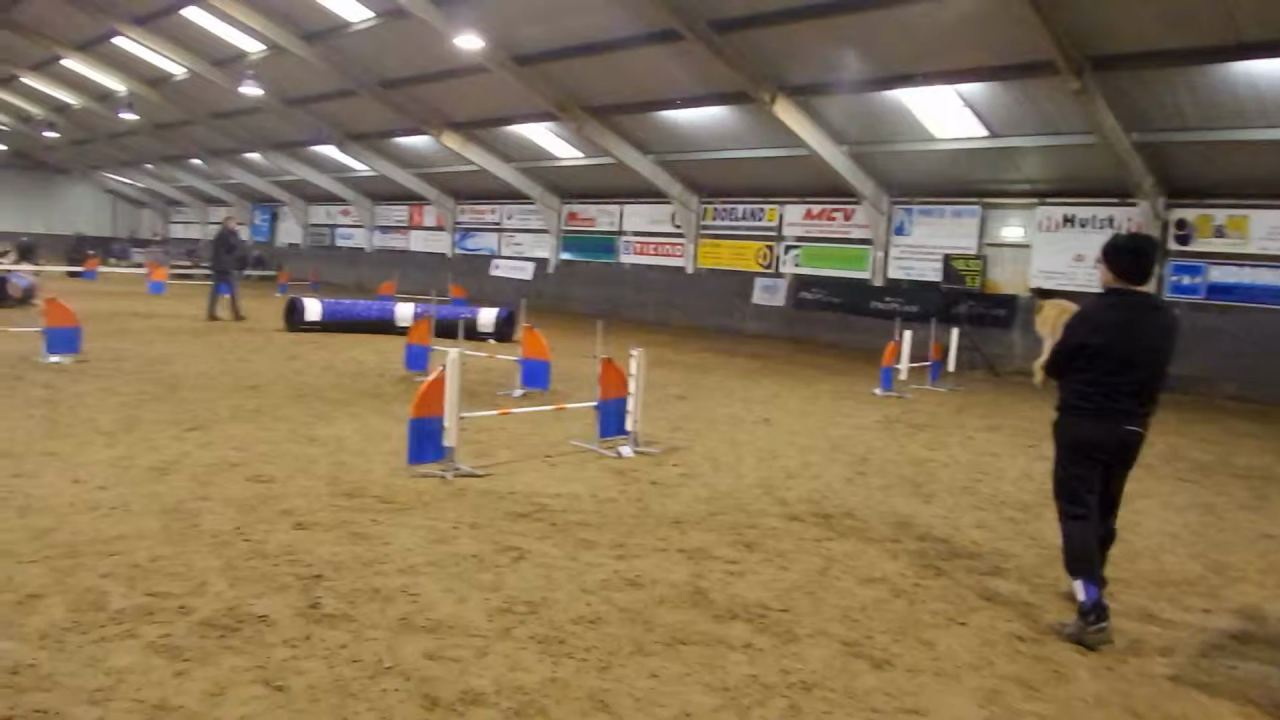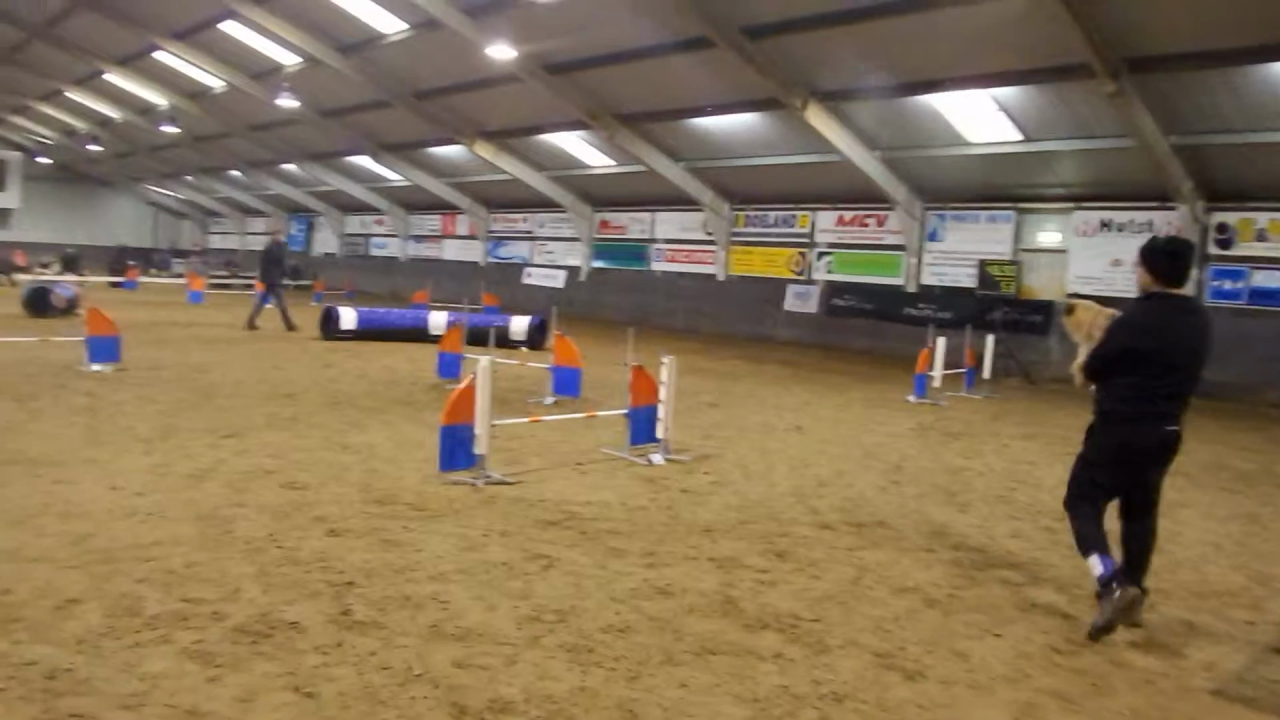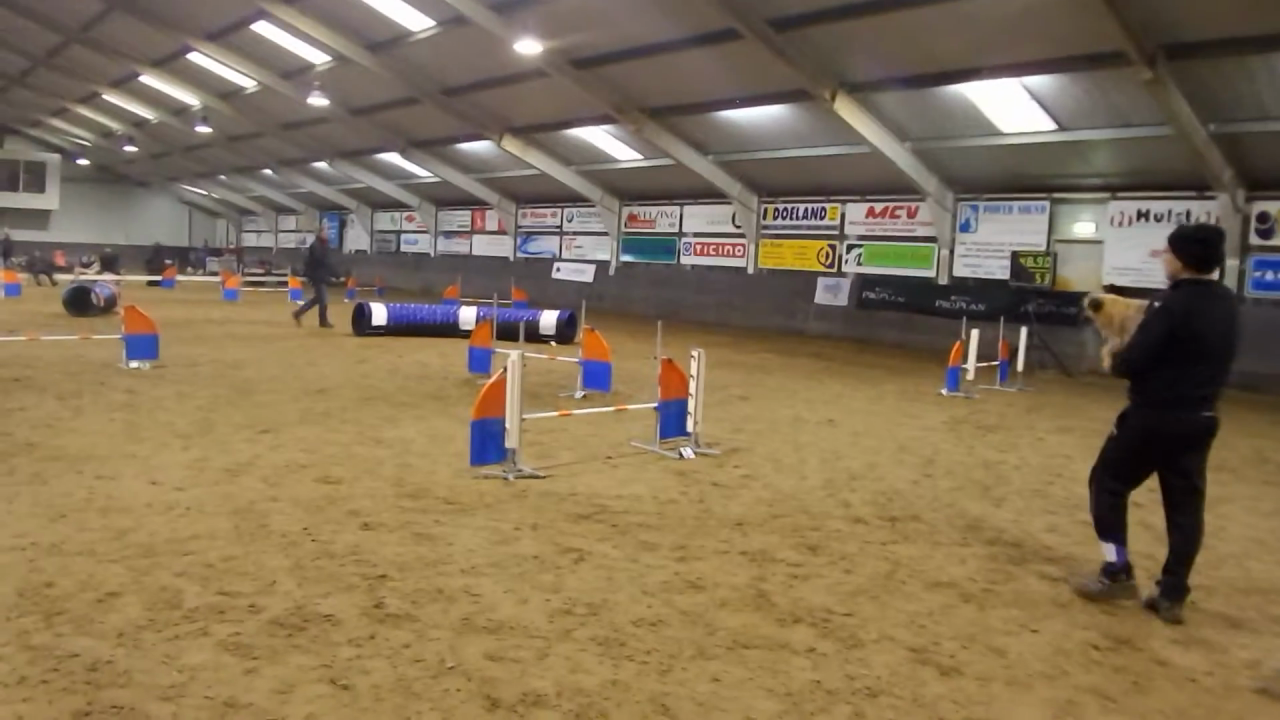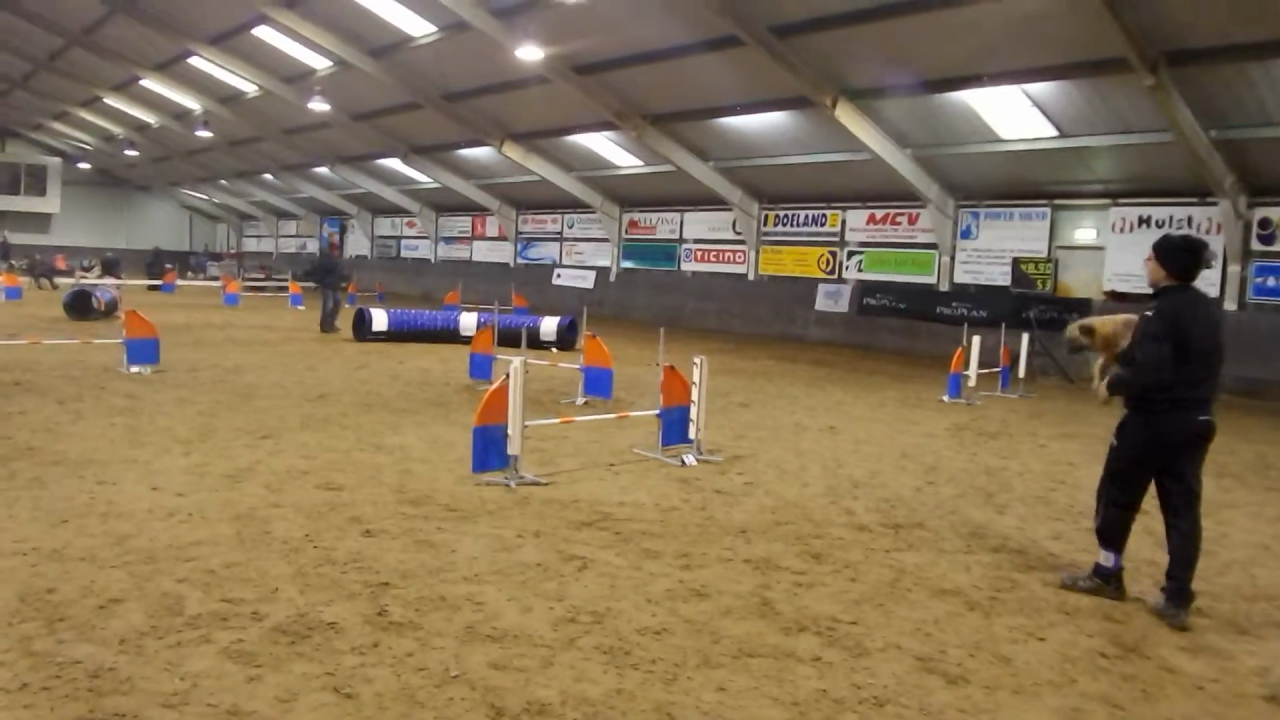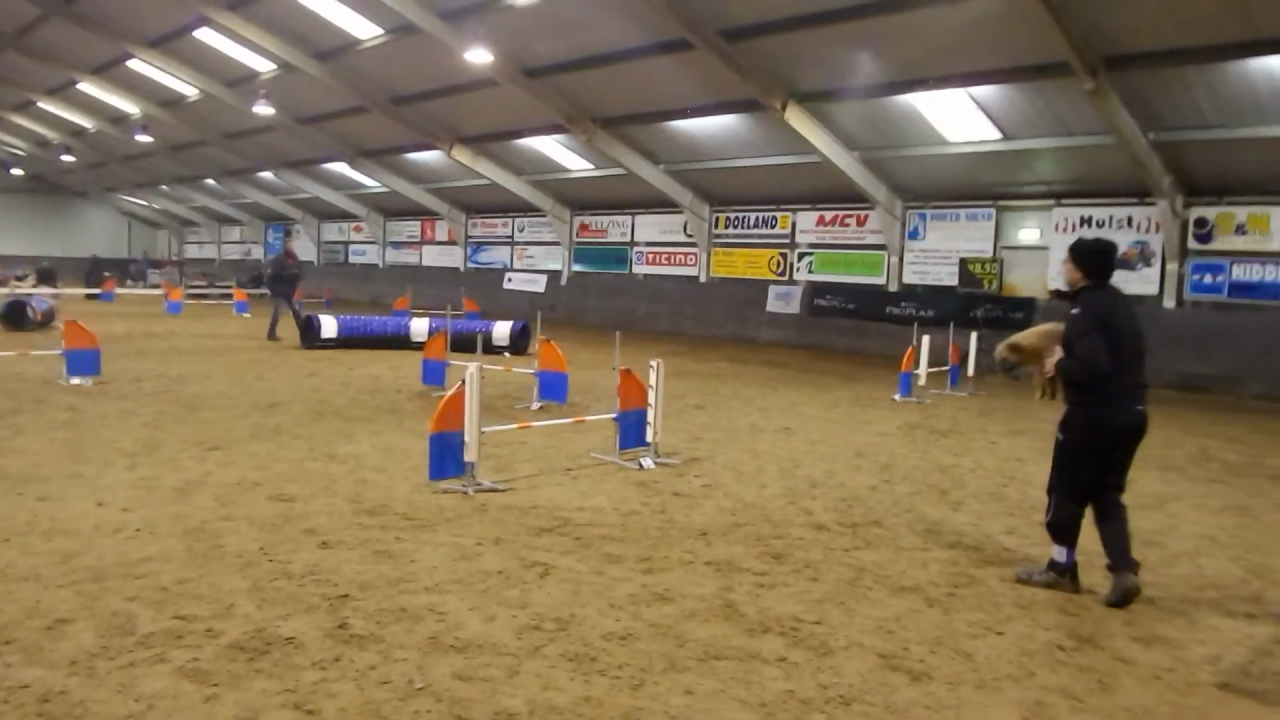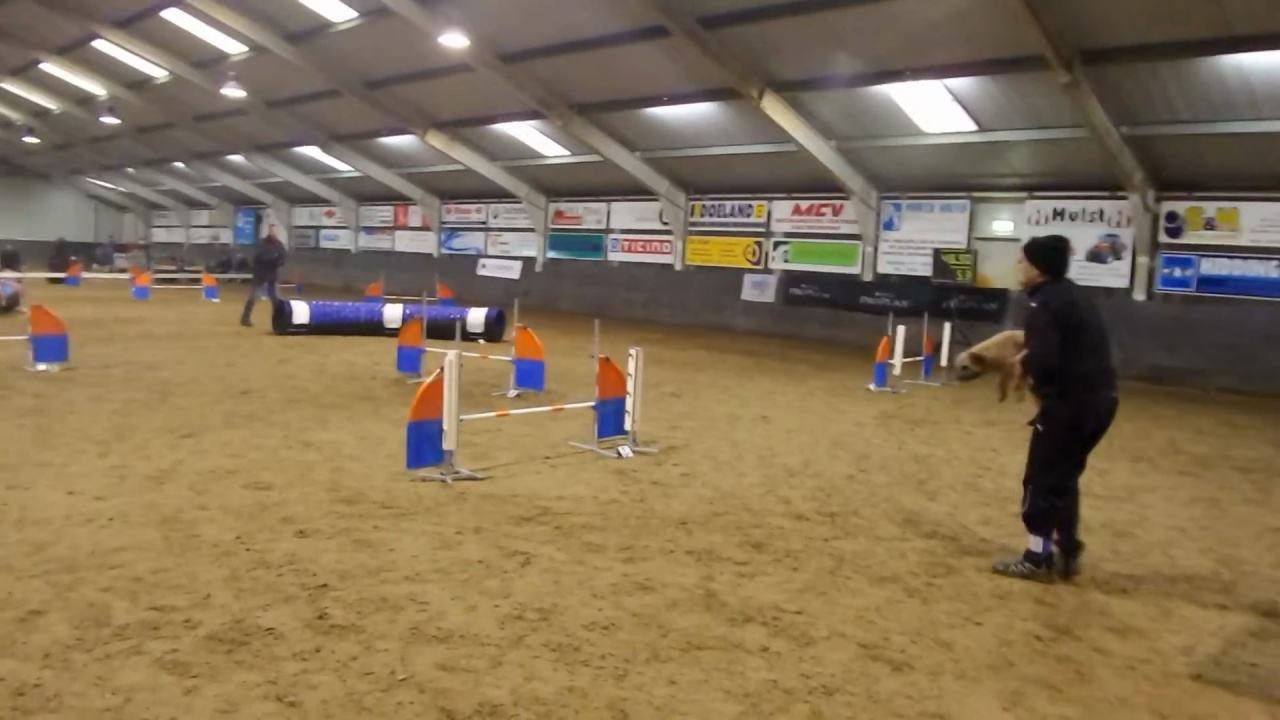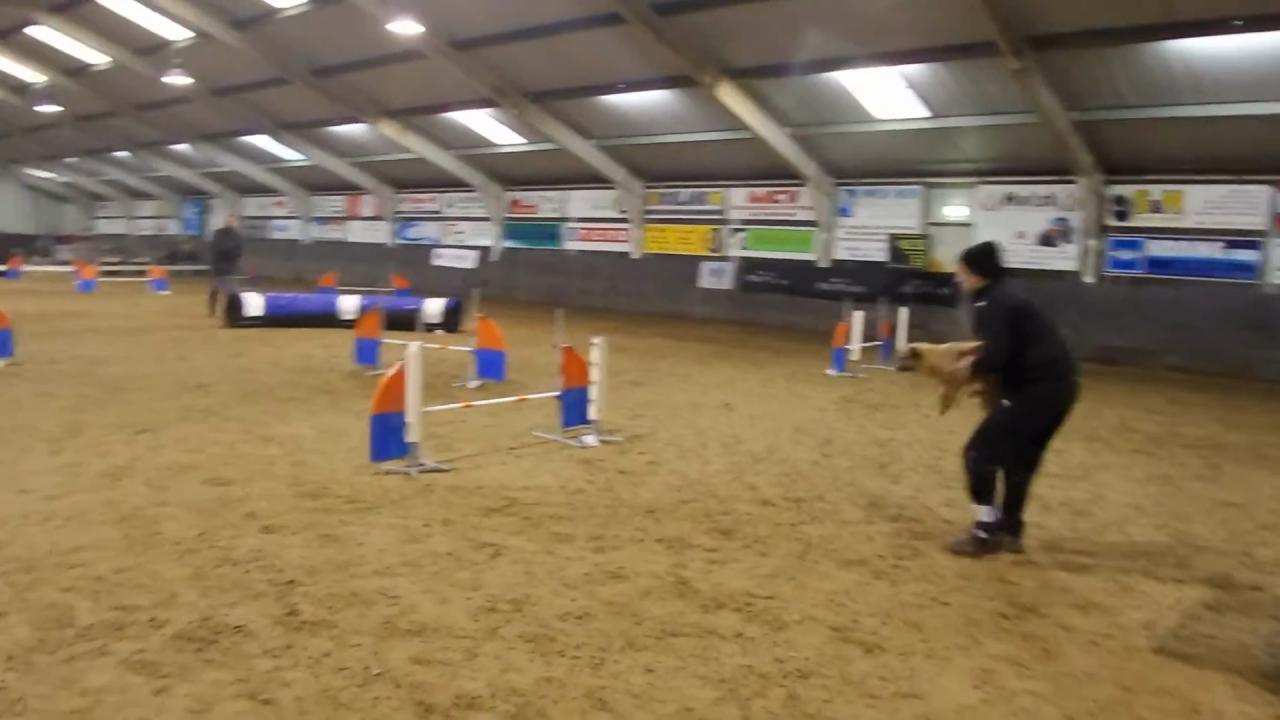
dt=0.2s
person 1, frame 1
left shoulder: (1093, 315)
right shoulder: (1165, 321)
left elbow: (1055, 367)
right elbow: (1151, 373)
left wrist: (1080, 370)
left hip: (1082, 427)
right hip: (1129, 430)
left knee: (1078, 514)
right knee: (1104, 513)
left ankle: (1093, 615)
right ankle: (1090, 591)
person 1, frame 2
left shoulder: (1135, 319)
right shoulder: (1199, 320)
left elbow: (1093, 371)
left wrist: (1115, 370)
left hip: (1119, 429)
right hip: (1166, 432)
left knee: (1083, 502)
right knee: (1141, 513)
left ankle: (1111, 584)
right ankle: (1130, 596)
person 1, frame 3
left shoulder: (1171, 305)
right shoulder: (1226, 303)
left elbow: (1132, 363)
left wrist: (1117, 360)
left hip: (1155, 416)
right hip: (1202, 419)
left knee: (1108, 483)
right knee: (1186, 505)
left ankle: (1116, 573)
right ankle: (1172, 595)
person 1, frame 4
left shoulder: (1160, 313)
right shoulder: (1206, 308)
left elbow: (1150, 373)
left wrist: (1112, 384)
right wrist: (1128, 357)
left hip: (1152, 422)
right hip: (1197, 423)
left knee: (1117, 497)
right knee: (1183, 509)
left ankle: (1107, 576)
right ankle: (1178, 601)
person 1, frame 5
left shoulder: (1085, 311)
right shoulder: (1117, 303)
left elbow: (1091, 366)
left wrist: (1060, 365)
right wrist: (1066, 356)
left hip: (1093, 414)
right hip: (1131, 413)
left knee: (1067, 490)
right knee: (1107, 493)
left ankle: (1062, 569)
right ankle: (1124, 570)
person 1, frame 6
left shoulder: (1044, 304)
right shoulder: (1074, 296)
left elbow: (1044, 360)
left wrist: (1026, 363)
right wrist: (1033, 357)
left hip: (1069, 403)
right hip: (1101, 399)
left knee: (1041, 479)
right knee: (1065, 475)
left ankle: (1038, 558)
right ankle: (1068, 551)
person 1, frame 7
left shoulder: (990, 305)
right shoulder: (1006, 298)
left elbow: (997, 355)
left wrist: (972, 369)
right wrist: (980, 364)
left hip: (1037, 389)
right hip: (1060, 384)
left knee: (981, 451)
right knee: (1021, 458)
left ankle: (986, 532)
right ankle: (1009, 530)
